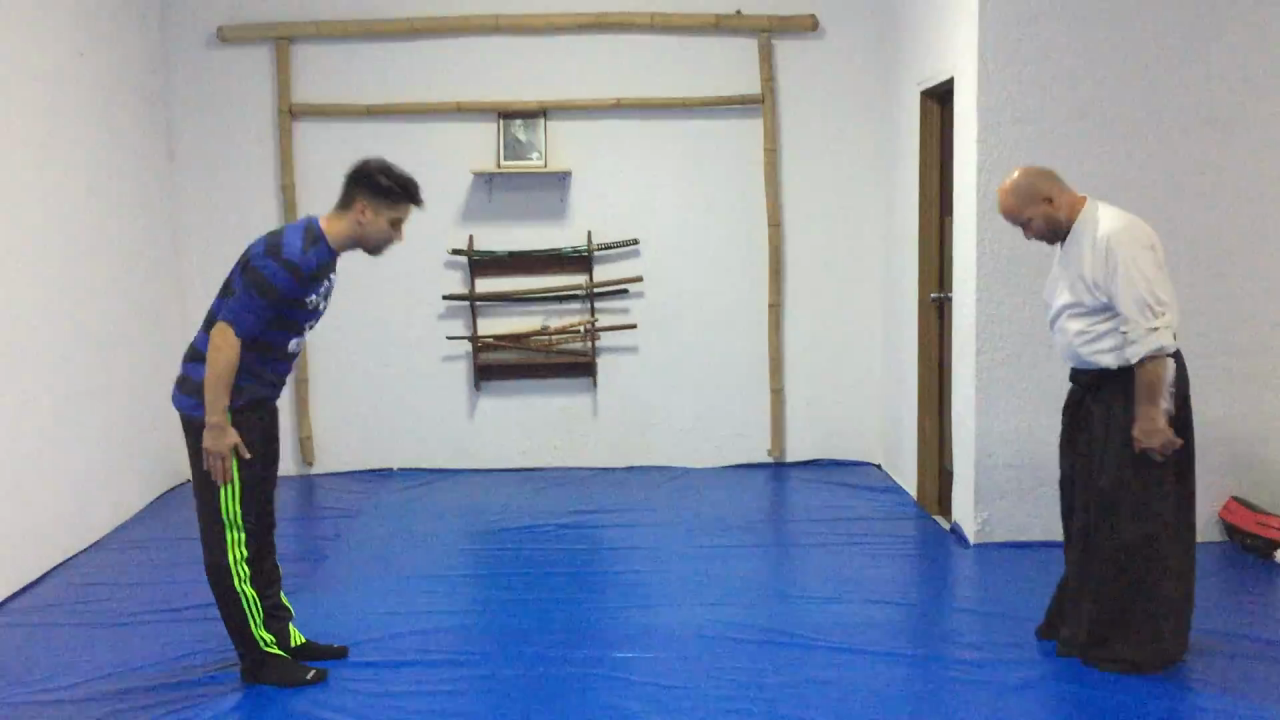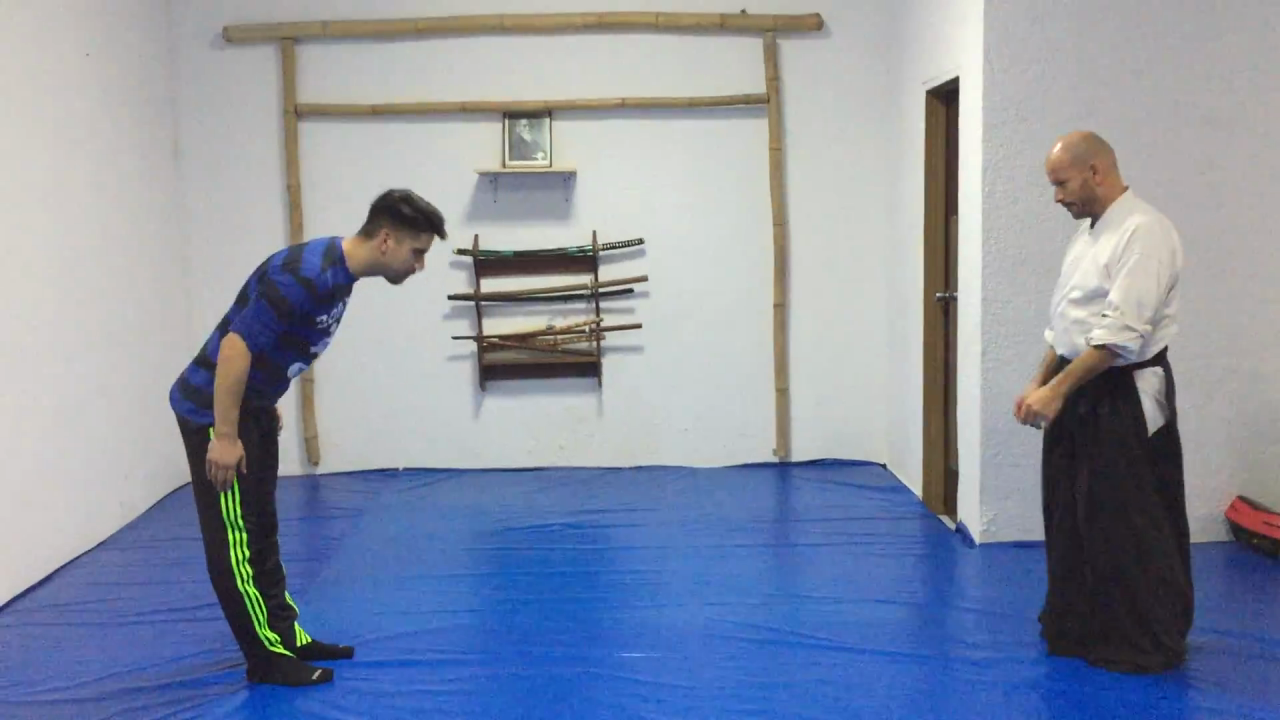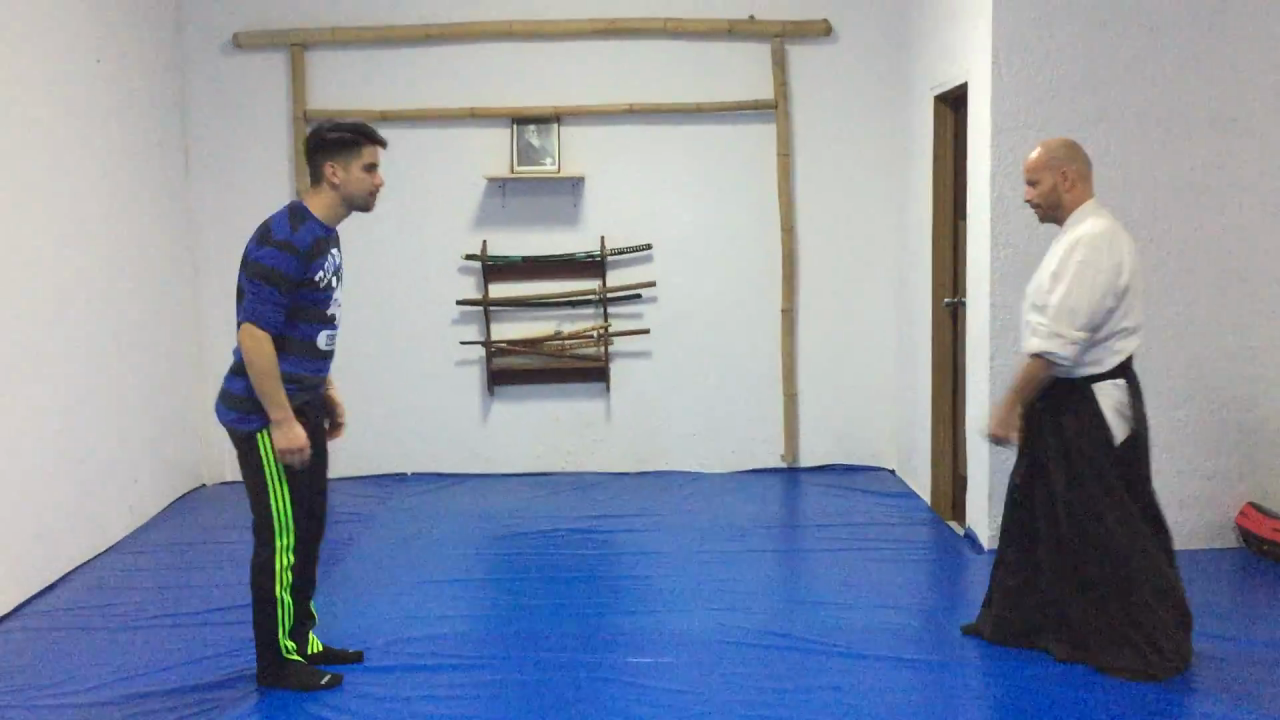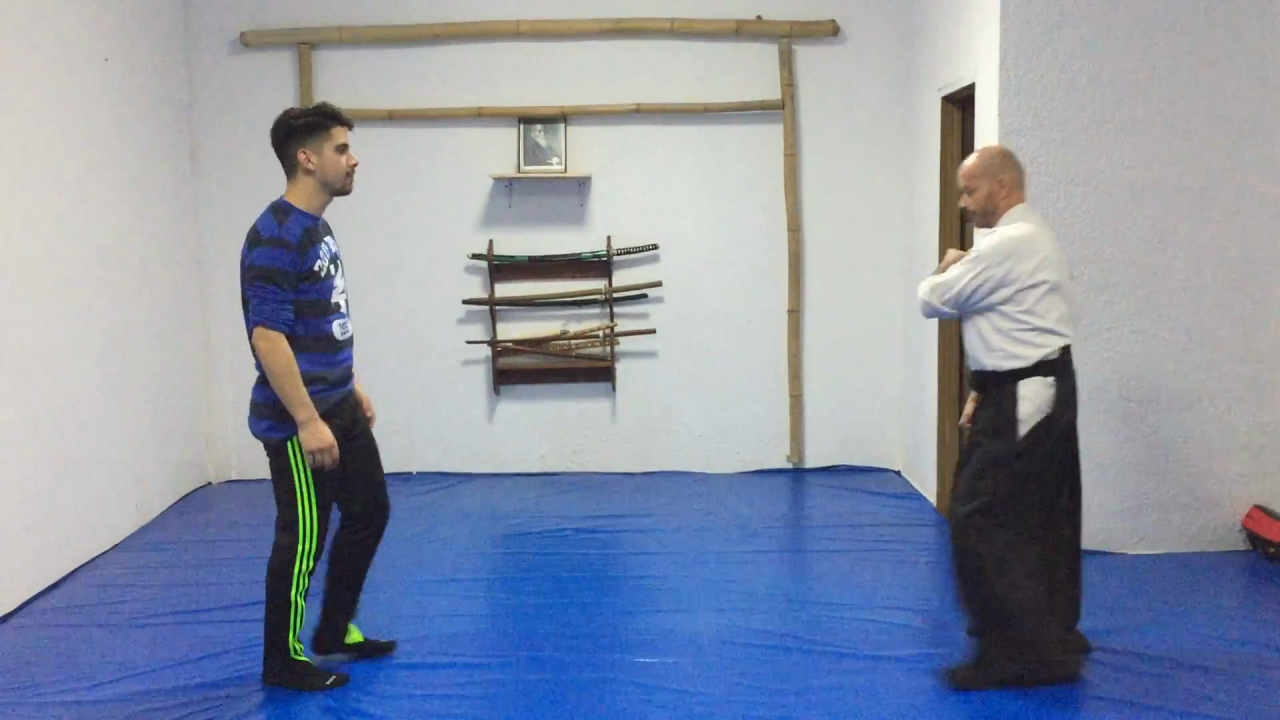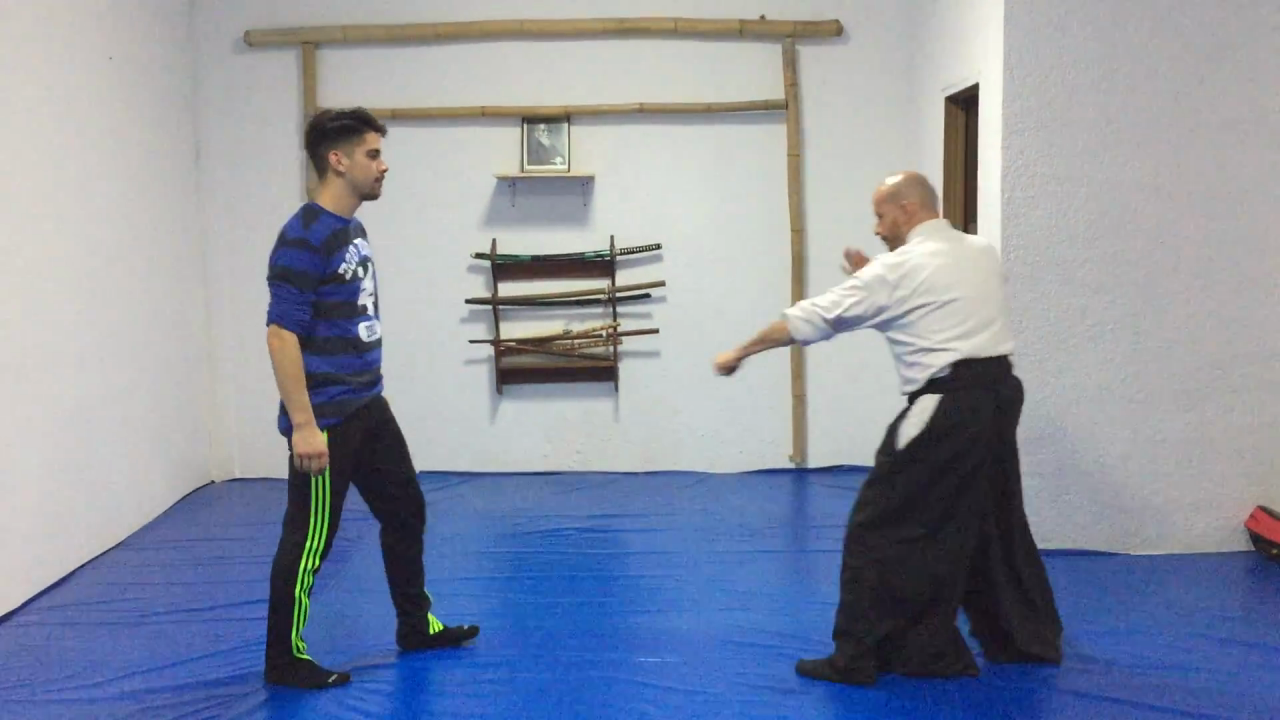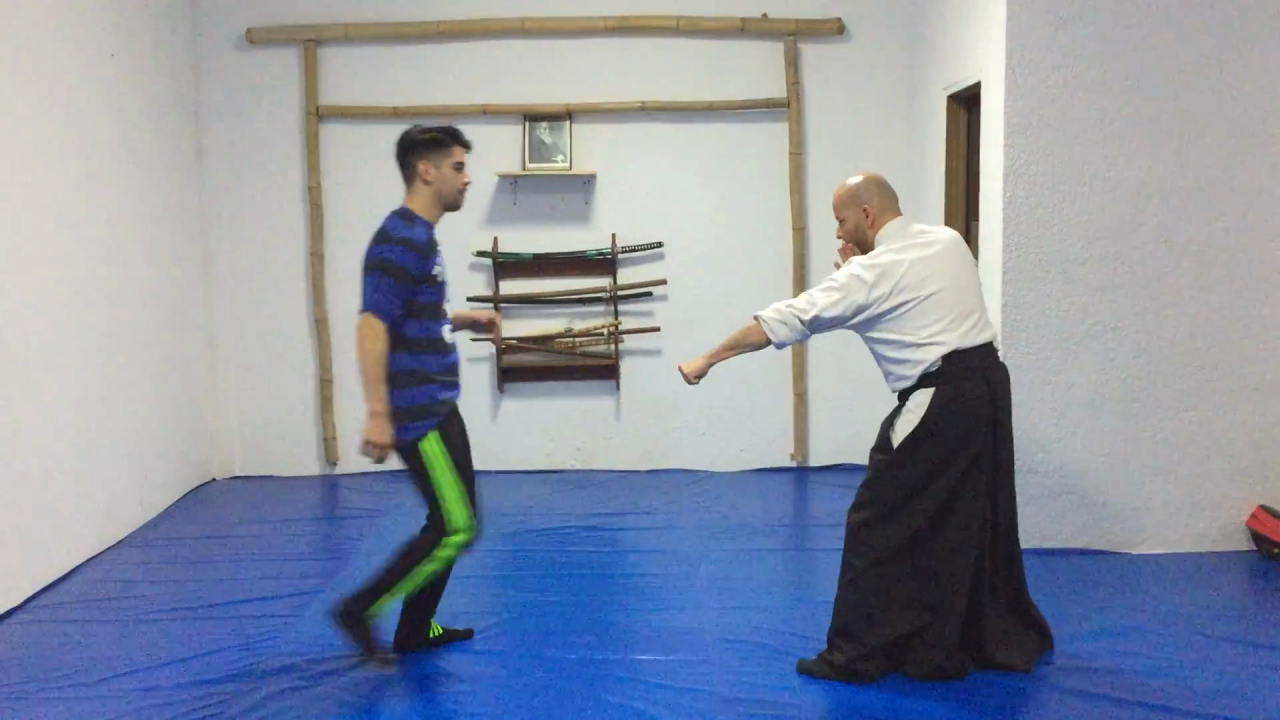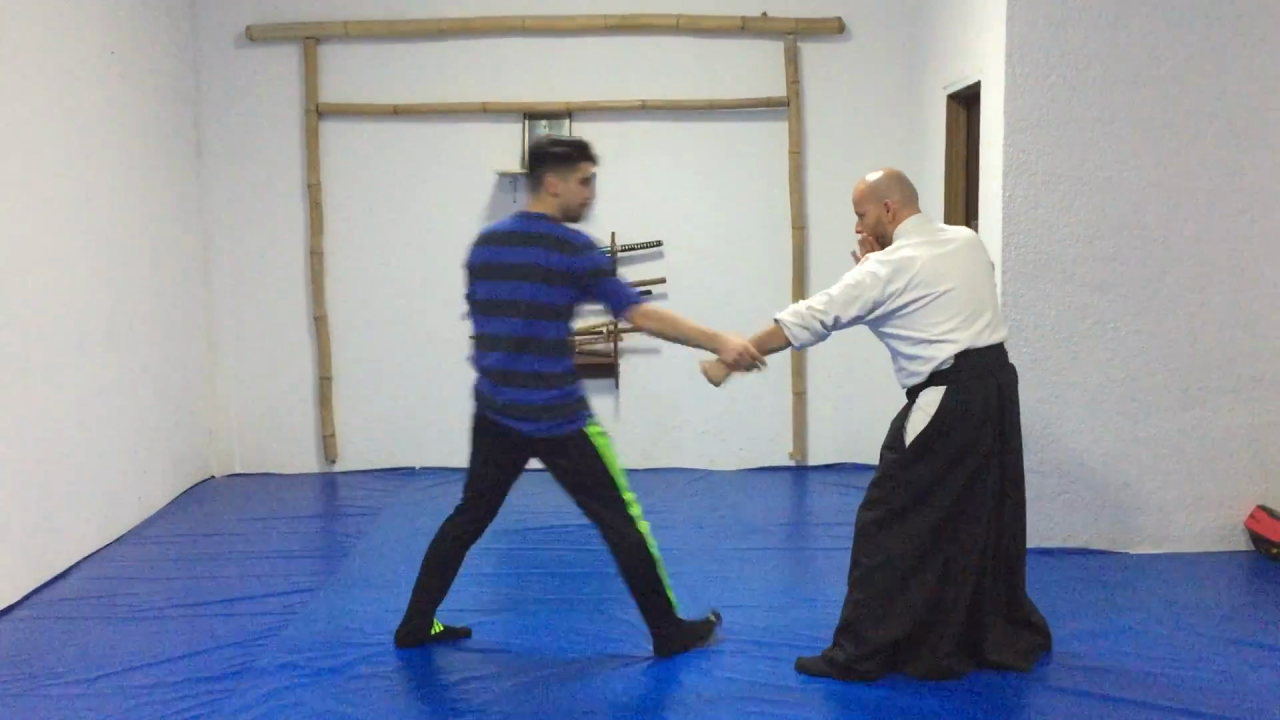
dt=0.4s
person 1, frame 1
left shoulder: (321, 251)
right shoulder: (288, 257)
right elbow: (225, 335)
right wrist: (216, 425)
left hip: (255, 402)
right hip: (219, 405)
left knee: (257, 525)
right knee: (230, 531)
left ankle: (281, 633)
right ankle: (261, 655)
person 1, frame 2
left shoulder: (338, 271)
right shoulder: (305, 275)
right elbow: (236, 347)
right wrist: (227, 436)
left hip: (252, 406)
right hip: (215, 410)
left knee: (261, 529)
right knee: (235, 536)
left ankle: (286, 634)
right ankle: (267, 656)
person 1, frame 3
left shoulder: (326, 236)
right shoulder: (282, 239)
right elbow: (254, 335)
left wrist: (326, 395)
right wrist: (282, 420)
left hip: (302, 406)
right hip: (265, 415)
left knee: (310, 529)
right knee: (284, 535)
left ankle: (301, 638)
right ankle: (277, 660)
person 1, frame 4
left shoulder: (319, 228)
right shoulder: (276, 236)
right elbow: (268, 337)
left wrist: (353, 386)
right wrist: (307, 420)
left hip: (337, 405)
right hip: (296, 418)
left knee: (369, 512)
right knee: (301, 536)
left ankle: (336, 628)
right ankle: (282, 661)
person 1, frame 5
left shoulder: (353, 230)
right shoulder: (305, 237)
right elbow: (283, 334)
right wrist: (304, 424)
left hip: (367, 409)
right hip: (327, 419)
left knee: (406, 510)
right knee: (310, 536)
left ankle: (417, 624)
right ankle: (286, 658)
person 1, frame 6
left shoulder: (421, 236)
right shoulder: (404, 239)
right elbow: (373, 325)
left wrist: (465, 320)
right wrist: (378, 414)
left hip: (432, 406)
right hip: (417, 412)
left knee: (453, 517)
right knee: (454, 526)
left ankle: (417, 625)
right ankle: (362, 606)
person 1, frame 7
left shoulder: (485, 245)
right shoulder: (571, 248)
right elbow: (639, 313)
right wrist: (719, 343)
left hip: (494, 410)
right hip: (556, 416)
left knee: (472, 513)
right knee: (618, 517)
left ankle: (417, 623)
right ankle: (668, 629)
person 2, frame 1
left shoulder: (1116, 236)
right shoulder: (1069, 242)
left elbow: (1150, 334)
left wrist: (1150, 414)
left hip: (1136, 392)
right hip: (1094, 389)
left knee: (1137, 519)
right knee: (1086, 512)
left ankle: (1142, 640)
right ankle: (1082, 620)
person 2, frame 2
left shoulder: (1144, 232)
right shoulder: (1090, 231)
left elbow: (1120, 333)
left wrist: (1056, 391)
right wrist: (1039, 381)
left hip: (1124, 397)
right hip: (1084, 391)
left knee: (1132, 523)
right knee: (1070, 509)
left ankle: (1147, 641)
right ankle: (1078, 621)
person 2, frame 3
left shoulder: (1094, 241)
right shoulder: (1075, 236)
left elbow: (1057, 338)
left wrist: (1010, 406)
right wrist: (1028, 399)
left hip: (1094, 406)
right hip: (1060, 401)
left knee: (1117, 529)
right knee: (1032, 510)
left ankle: (1150, 647)
right ankle: (1024, 619)
person 2, frame 4
left shoulder: (1010, 244)
right shoulder: (1028, 240)
left elbow: (936, 300)
left wrist: (948, 269)
right wrist: (979, 395)
left hip: (1026, 400)
right hip: (1019, 393)
left knee: (984, 519)
right knee: (1034, 518)
left ankle: (1021, 651)
right ankle: (1041, 636)
person 2, frame 5
left shoulder: (899, 268)
right shoulder: (984, 252)
left elbow: (815, 317)
left wrist: (740, 352)
left hip: (948, 410)
right hip: (998, 397)
left knee: (881, 527)
right knee: (994, 523)
left ankle: (858, 656)
right ankle: (1026, 635)
person 2, frame 6
left shoulder: (873, 271)
right shoulder: (949, 242)
left elbow: (786, 319)
left wrist: (707, 359)
left hip: (940, 402)
right hip: (986, 388)
left knee: (880, 525)
right knee: (980, 520)
left ankle: (855, 655)
right ankle: (1006, 637)
person 2, frame 7
left shoulder: (889, 265)
right shoulder: (969, 243)
left elbow: (807, 320)
left wrist: (732, 359)
left hip: (948, 401)
right hip: (997, 386)
left knee: (894, 524)
right knee: (989, 518)
left ankle: (859, 652)
right ankle: (1006, 636)
